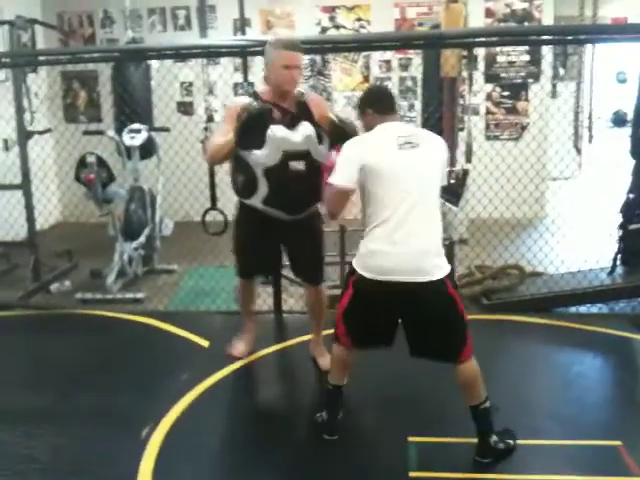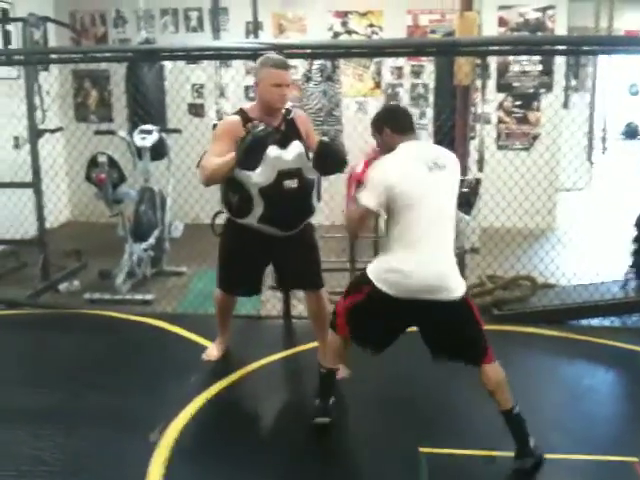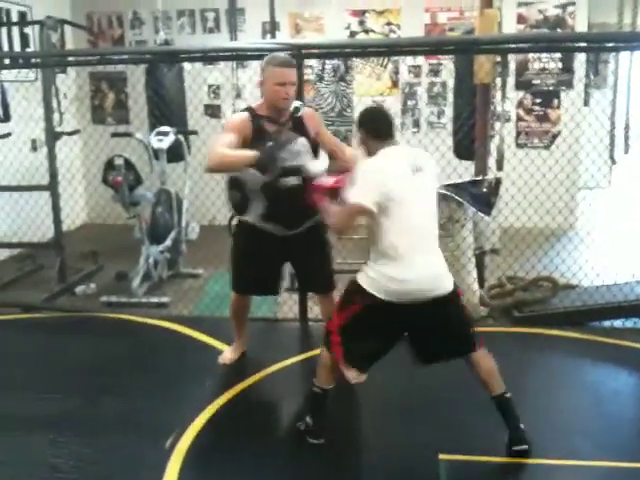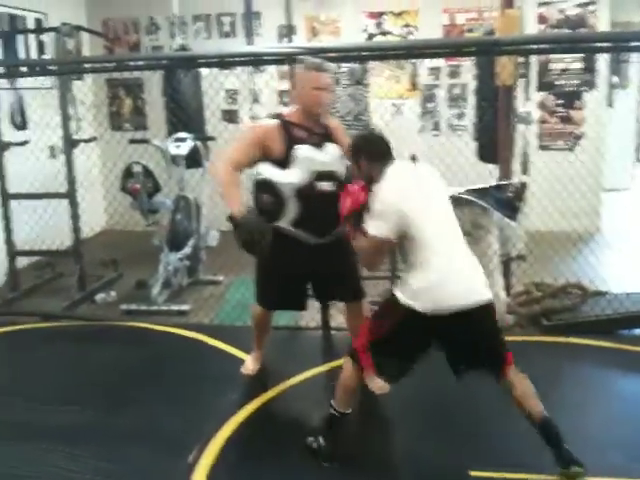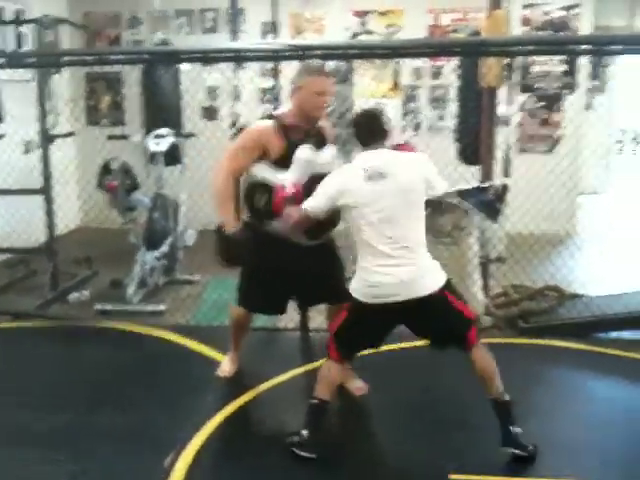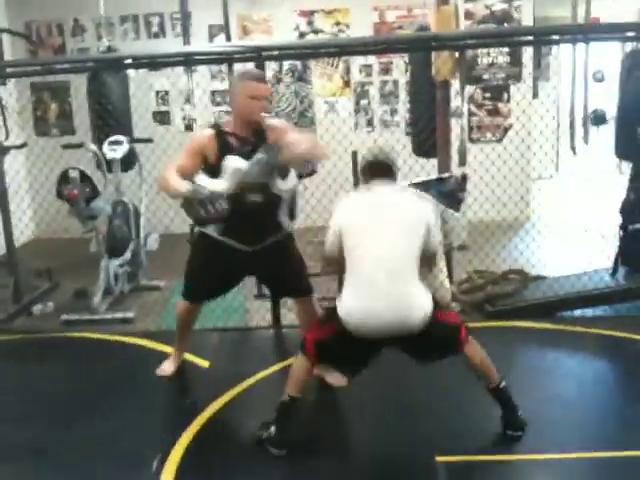
dt=0.4s
person 1, frame 1
left shoulder: (359, 146)
right shoulder: (436, 144)
left elbow: (332, 209)
left wrist: (333, 175)
left hip: (376, 266)
right hip: (427, 267)
left knee: (345, 337)
right knee: (461, 351)
left ankle: (330, 414)
right ankle: (488, 437)
person 1, frame 2
left shoulder: (386, 167)
right shoulder: (450, 160)
left elbow: (355, 225)
left wrist: (356, 193)
left hip: (393, 278)
right hip: (444, 282)
left knee: (343, 318)
right knee: (483, 357)
left ankle: (324, 400)
right ankle: (524, 445)
person 1, frame 3
left shoulder: (372, 170)
right shoulder: (425, 161)
left elbow: (341, 224)
left wrist: (324, 200)
left hip: (387, 285)
right hip: (436, 282)
left knee: (335, 339)
right knee: (472, 347)
left ankle: (315, 419)
right ankle: (514, 430)
person 1, frame 4
left shoulder: (386, 193)
right shoulder: (424, 172)
left elbow: (369, 259)
left wrist: (353, 224)
left hip: (421, 298)
right hip: (471, 293)
left knee: (360, 354)
right knee: (506, 369)
left ankle: (330, 438)
person 1, frame 5
left shoulder: (342, 178)
right shoulder: (416, 163)
left elbow: (297, 222)
right elbow: (443, 198)
left wrist: (286, 206)
left hip: (372, 290)
right hip: (423, 283)
left knee: (337, 353)
right knee: (472, 341)
left ankle: (310, 434)
right ankle: (509, 430)
person 1, frame 6
left shoulder: (345, 206)
right shoulder: (423, 204)
left elbow: (332, 262)
right elbow: (432, 260)
left hip: (358, 316)
right hip: (412, 312)
left knee: (310, 348)
right knee: (461, 336)
left ankle: (280, 430)
right ankle: (511, 414)
person 2, frame 1
left shoulder: (314, 104)
right shoulder: (244, 107)
left elbow: (343, 138)
right elbow: (212, 155)
left wrist: (347, 137)
right wrist: (238, 135)
left hip: (304, 213)
right hip: (259, 212)
left knee: (314, 282)
right knee: (248, 276)
left ankle: (317, 344)
right ankle: (248, 330)
person 2, frame 2
left shoulder: (299, 119)
right shoulder: (233, 125)
left elbow: (319, 156)
right elbow: (207, 175)
left wrist: (330, 156)
right wrist: (239, 156)
left hip: (294, 224)
right hip: (247, 227)
left knee: (314, 289)
right knee: (228, 289)
left ankle: (325, 352)
right ankle: (222, 339)
person 2, frame 3
left shoulder: (307, 117)
right shoulder: (241, 122)
left elbow: (337, 149)
right elbow: (214, 159)
left wrist: (354, 164)
right wrist: (259, 156)
left hip: (306, 225)
right hip: (258, 228)
left knee: (325, 290)
right knee: (242, 290)
right ankle: (239, 341)
person 2, frame 4
left shoulder: (332, 127)
right shoulder: (270, 130)
right elbow: (227, 167)
right wrist: (238, 212)
left hip: (331, 235)
right hip: (284, 237)
left knee: (355, 300)
right knee: (267, 303)
right ankle: (258, 351)
person 2, frame 5
left shoulder: (323, 131)
right shoulder: (264, 132)
right elbow: (224, 176)
right wrist: (231, 227)
left hip: (316, 238)
right hip: (271, 240)
left knee: (339, 302)
right knee: (248, 305)
right ankle: (234, 354)
person 2, frame 6
left shoulder: (275, 130)
right shoulder: (207, 140)
left elbow: (313, 149)
right elbow: (169, 175)
left wrist: (287, 152)
right wrist: (187, 191)
left hip: (271, 238)
right hip: (220, 239)
left knee: (304, 295)
right knee: (192, 299)
right ankle: (177, 354)
